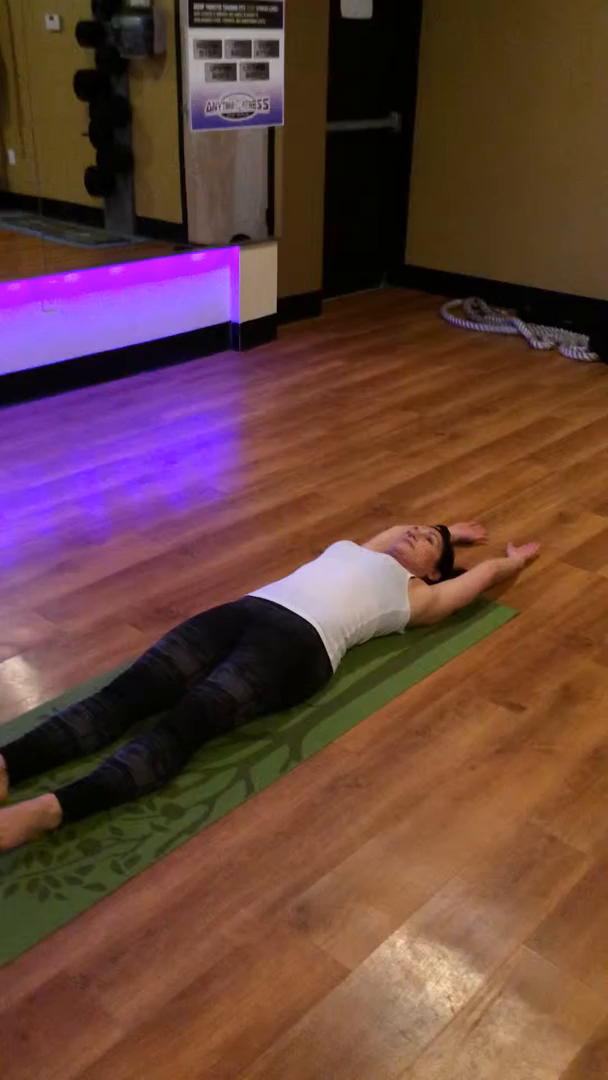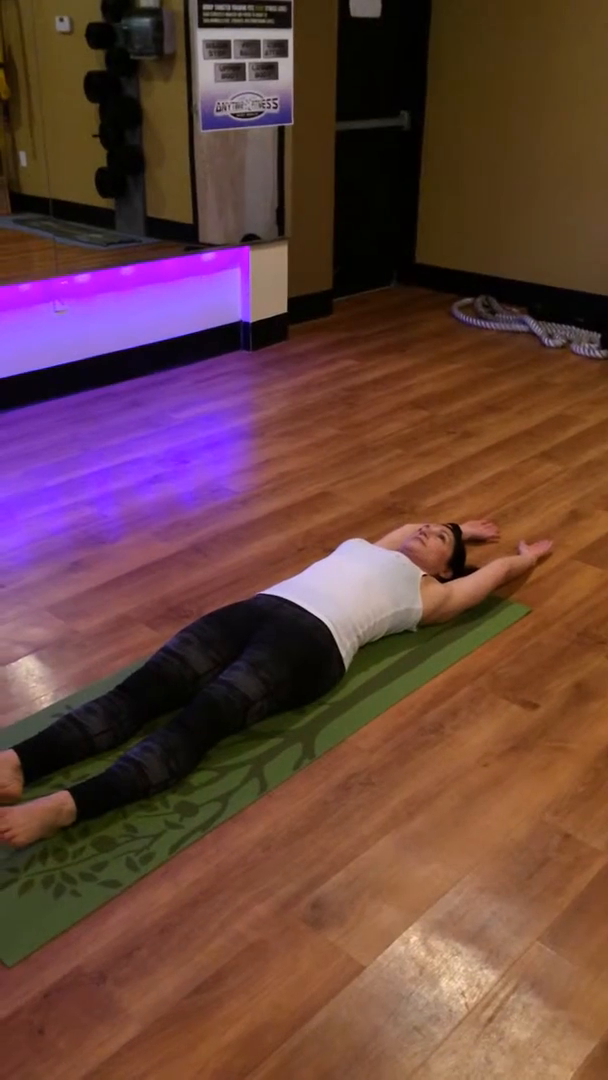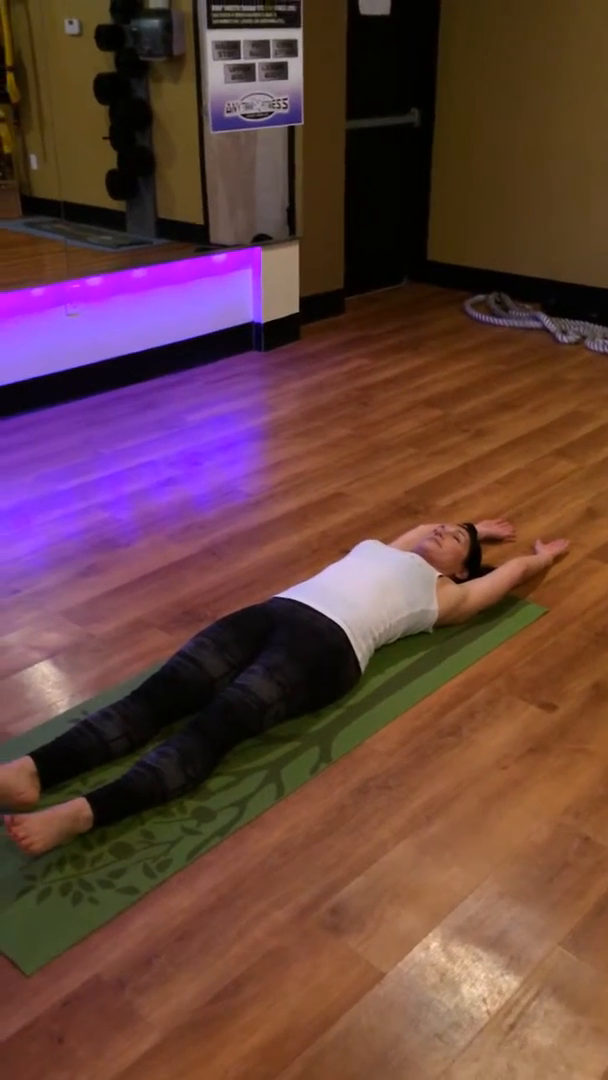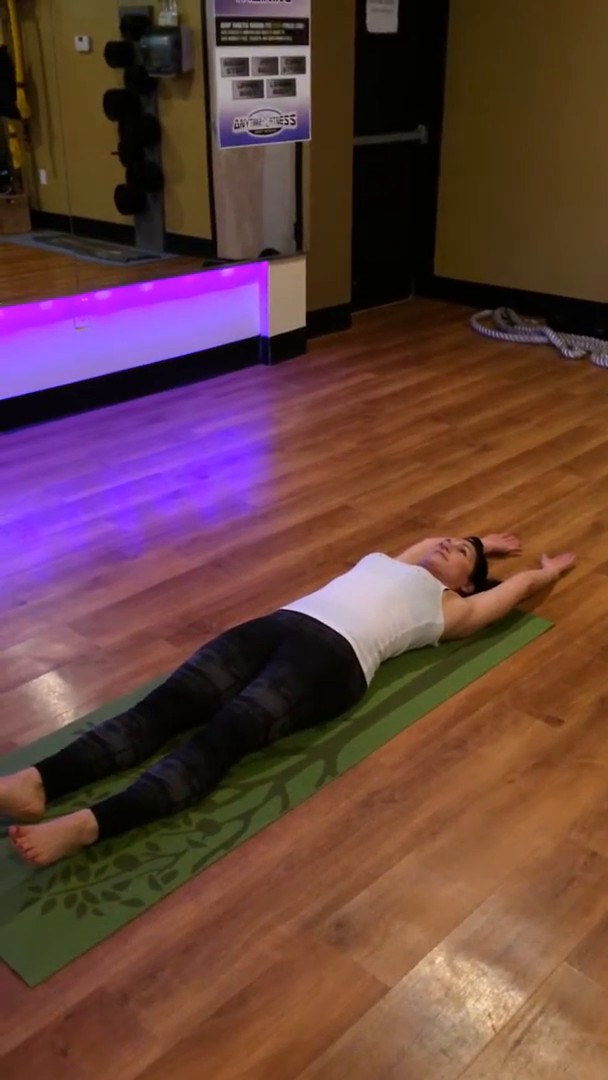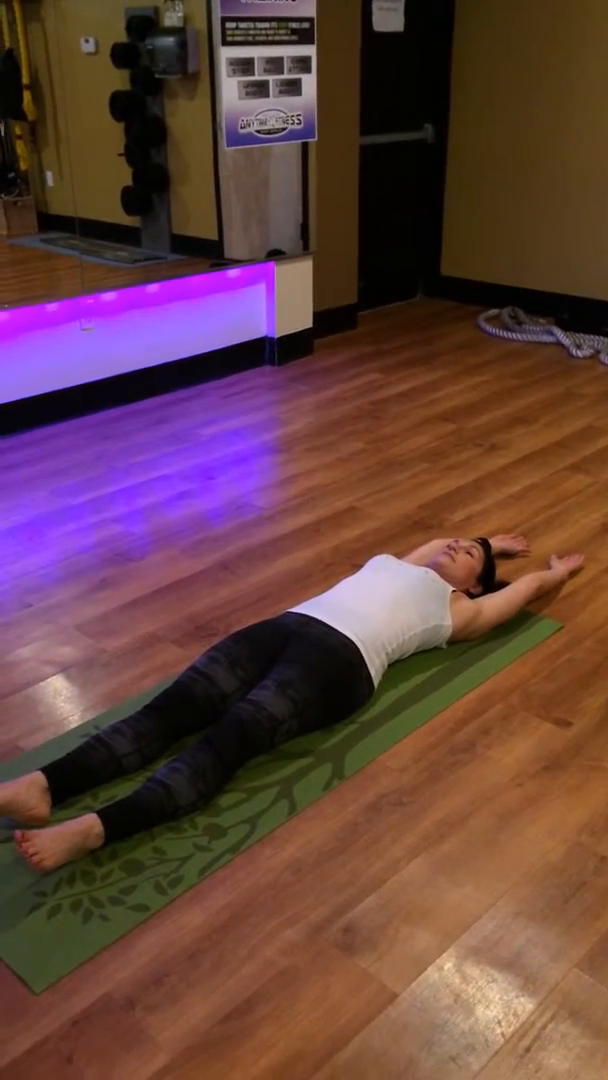
dt=0.7s
person 1, frame 1
left shoulder: (416, 595)
right shoulder: (353, 548)
left elbow: (484, 573)
right elbow: (399, 530)
left wrist: (518, 557)
right wrist: (449, 529)
left hip: (300, 642)
right hip: (247, 610)
left knee: (185, 720)
right knee: (131, 691)
left ankle: (54, 808)
person 1, frame 2
left shoulder: (428, 593)
right shoulder: (367, 547)
left elbow: (498, 571)
right elbow: (414, 527)
left wrist: (529, 555)
right wrist: (459, 527)
left hip: (313, 641)
right hip: (259, 608)
left knee: (199, 719)
right knee: (144, 689)
left ankle: (67, 806)
person 1, frame 3
left shoulder: (444, 594)
right shoulder: (382, 548)
left elbow: (515, 570)
right elbow: (428, 528)
left wrist: (546, 553)
right wrist: (476, 525)
left hip: (329, 643)
right hip: (276, 611)
left knee: (215, 723)
right knee: (162, 692)
left ankle: (83, 813)
person 1, frame 4
left shoulder: (450, 607)
right shoulder: (388, 562)
left elbow: (520, 586)
right elbow: (431, 541)
left wrist: (551, 568)
right wrist: (478, 539)
left hip: (337, 656)
right hip: (282, 624)
left knee: (224, 734)
right knee: (168, 704)
left ankle: (88, 825)
person 1, frame 5
left shoulder: (458, 610)
right shoulder: (395, 564)
left elbow: (528, 587)
right elbow: (437, 544)
left wrist: (561, 569)
right wrist: (488, 541)
left hip: (343, 659)
right hip: (289, 627)
left knee: (230, 736)
right knee: (175, 707)
left ankle: (95, 828)
